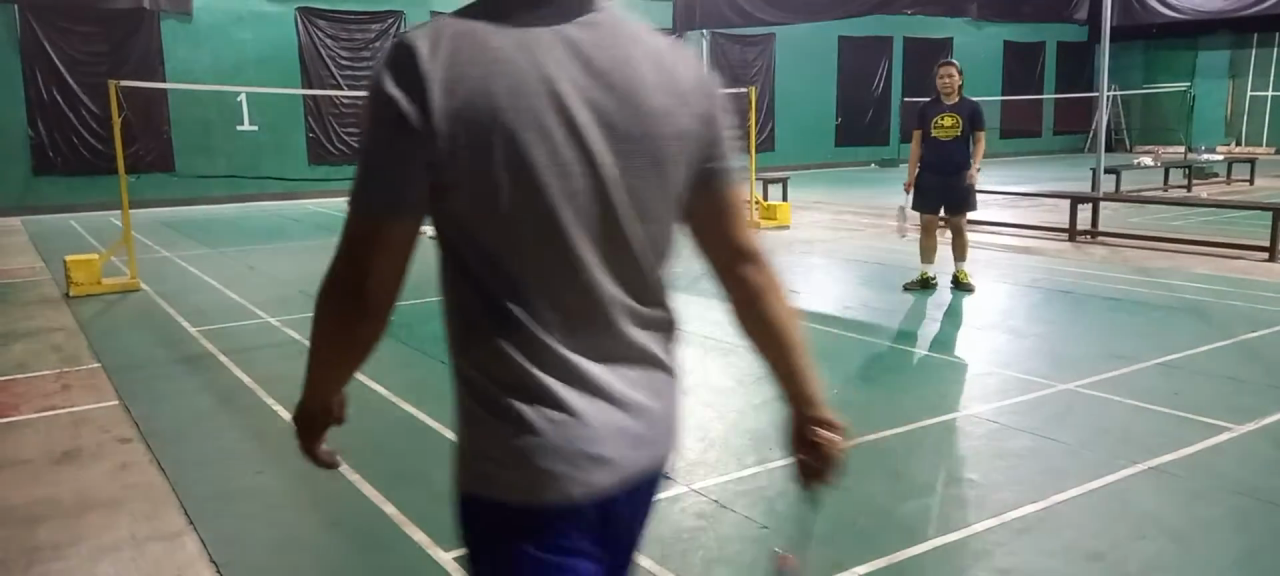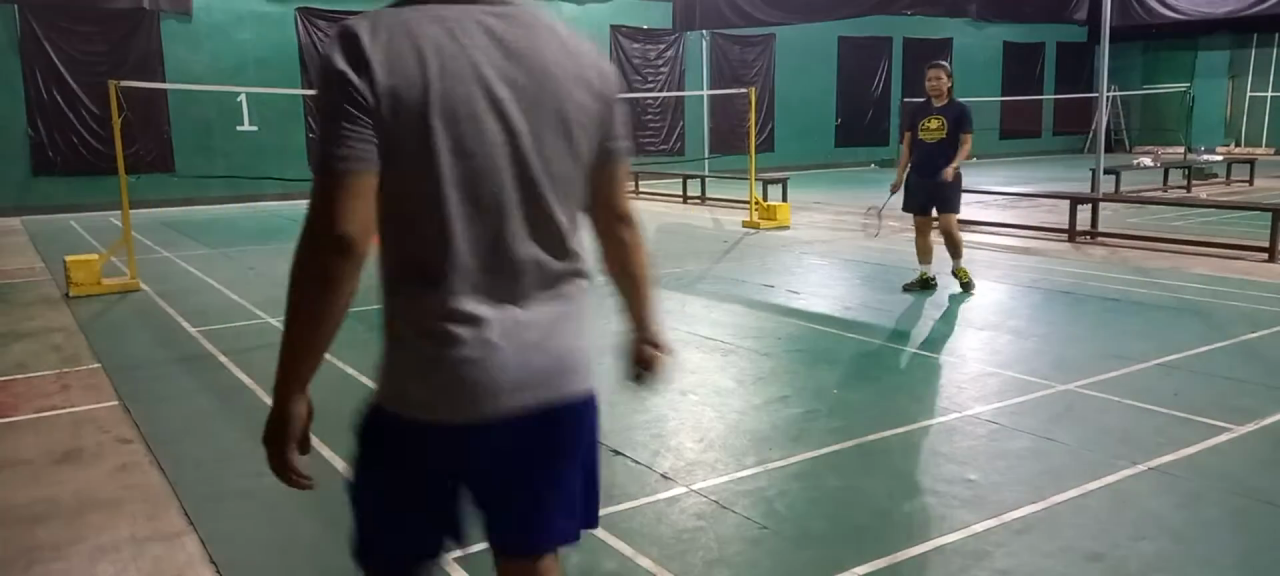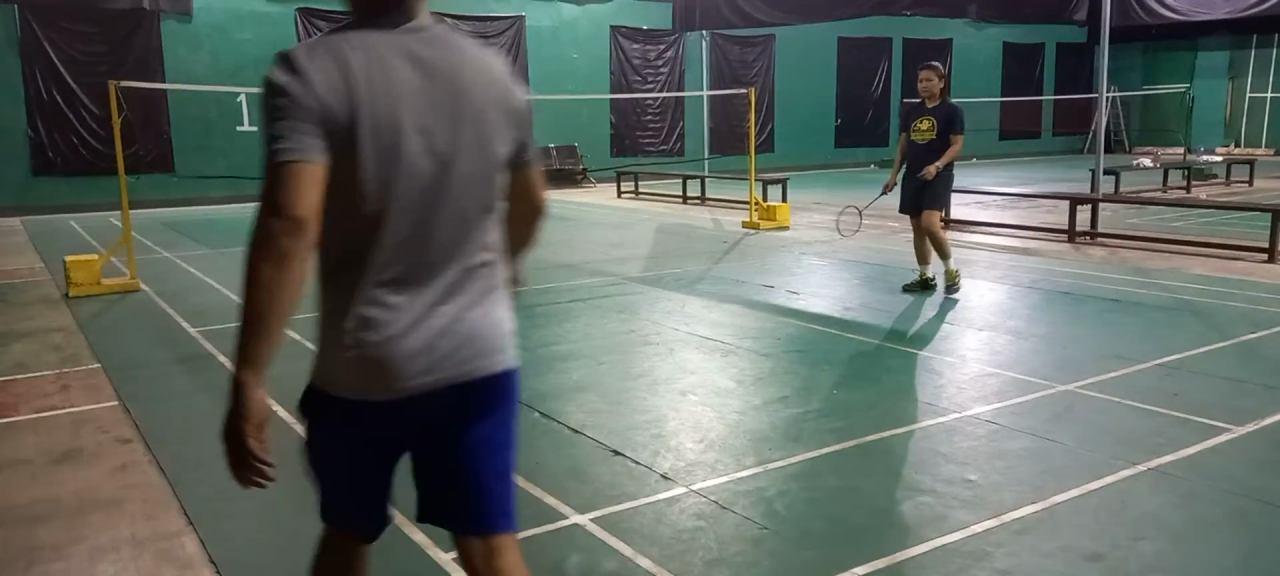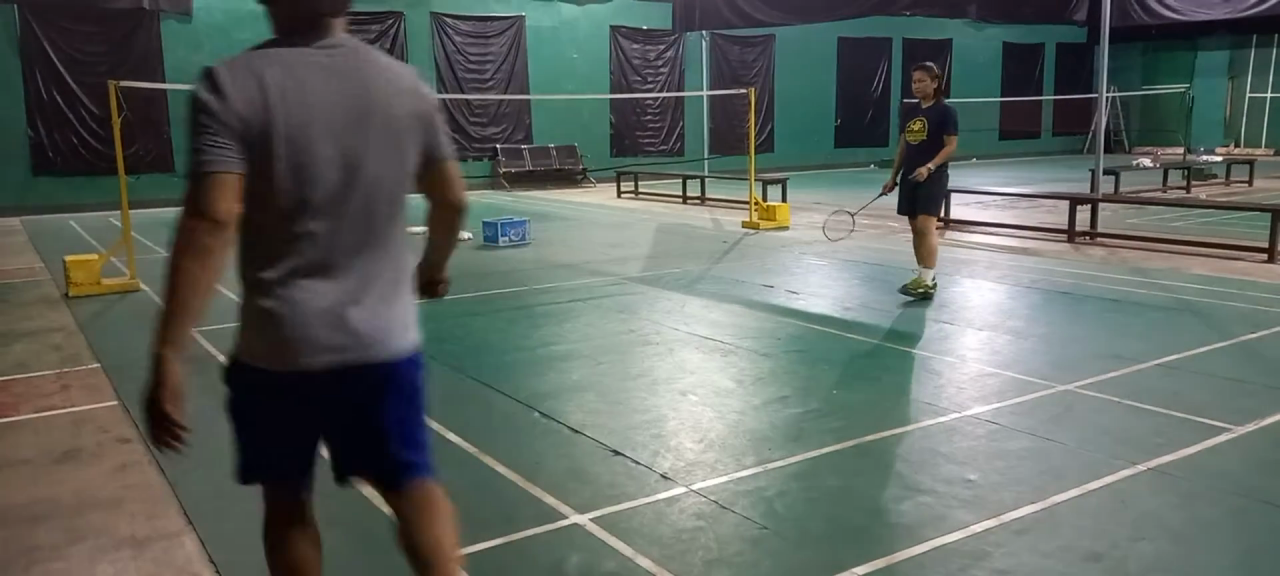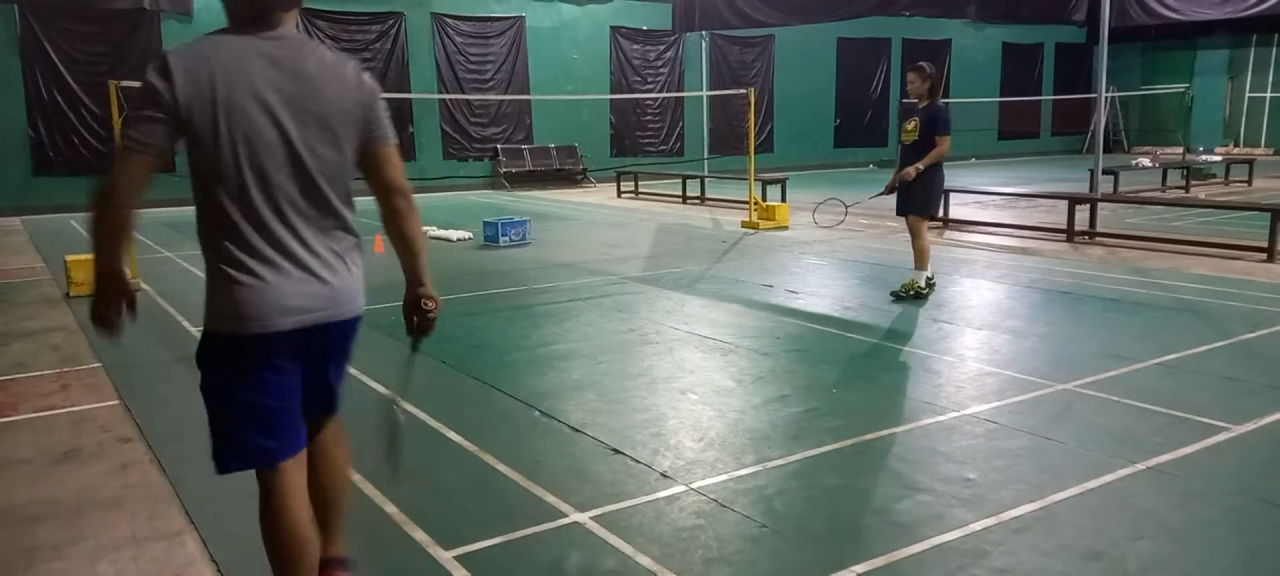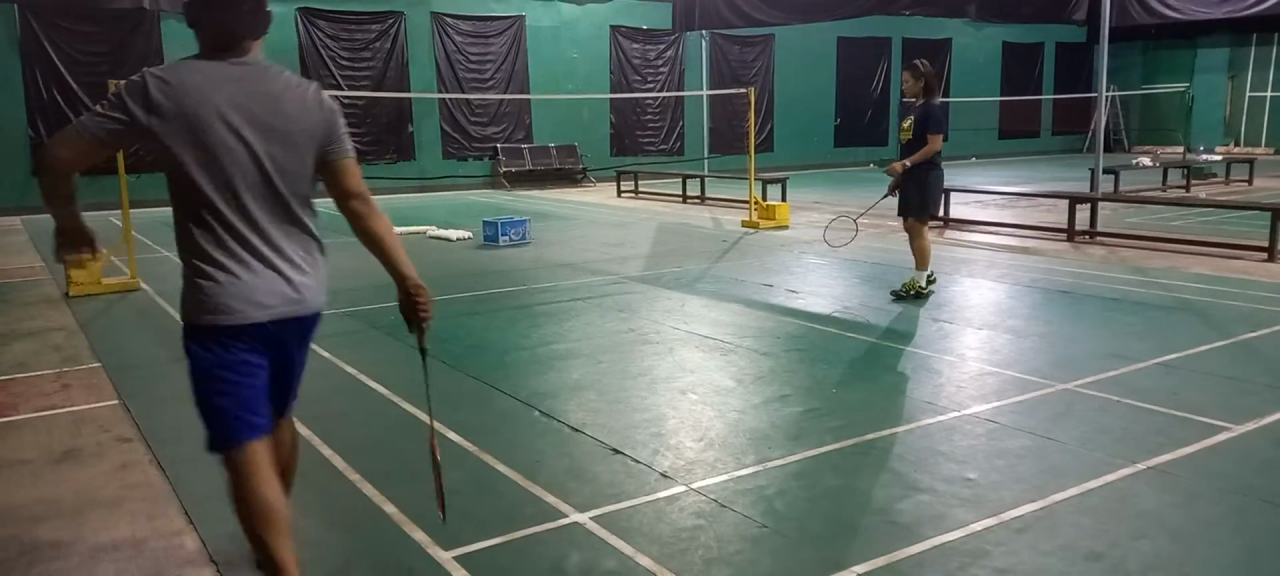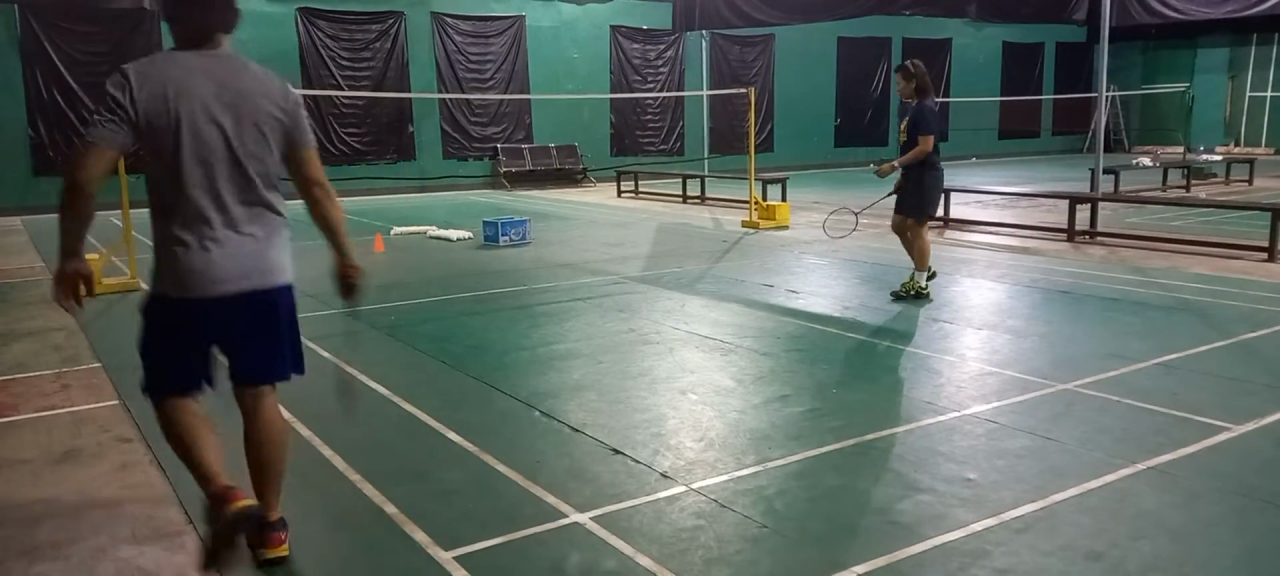
dt=0.2s
person 1, frame 1
left shoulder: (430, 62)
right shoulder: (678, 68)
left elbow: (363, 286)
right elbow: (743, 261)
left wrist: (317, 398)
right wrist: (810, 405)
left hip: (530, 460)
right hip: (642, 430)
person 1, frame 2
left shoulder: (369, 47)
right shoulder: (583, 58)
left elbow: (343, 240)
right elbow: (618, 222)
left wrist: (290, 392)
right wrist: (644, 328)
left hip: (434, 388)
right hip: (559, 374)
person 1, frame 3
left shoulder: (309, 72)
right shoulder: (493, 73)
left elbow: (291, 227)
right elbow: (530, 205)
left wrist: (248, 381)
left hip: (362, 366)
right hip: (479, 356)
left knee: (348, 530)
person 1, frame 4
left shoulder: (232, 85)
right shoulder: (406, 85)
left elbow: (211, 226)
right elbow: (451, 202)
left wrist: (167, 358)
right wrist: (434, 264)
left hip: (281, 344)
right hip: (384, 338)
left knee: (287, 497)
right knee: (412, 487)
person 1, frame 5
left shoulder: (181, 71)
right shoulder: (349, 77)
left elbow: (118, 190)
right elbow: (395, 194)
left wrist: (109, 275)
right wrist: (418, 284)
left hip: (249, 311)
right hip: (336, 300)
left knee: (281, 471)
right knee: (321, 423)
person 1, frame 6
left shoulder: (157, 90)
right shoulder: (311, 100)
left elbow: (56, 159)
right elbow: (357, 201)
left wrist: (69, 222)
right wrist: (407, 279)
left hip: (223, 307)
right hip: (300, 297)
left knee: (248, 453)
right knee: (275, 421)
person 1, frame 7
left shoulder: (138, 82)
right shoulder: (277, 91)
left elbow: (86, 178)
right elbow: (315, 186)
left wrist: (71, 256)
right wrist: (344, 257)
left hip: (188, 280)
right hip: (267, 274)
left knee: (173, 393)
right knee: (260, 398)
left ankle: (226, 497)
right ankle: (269, 524)
person 2, frame 1
left shoulder: (972, 108)
right shoulder: (926, 108)
left elbow: (979, 141)
right elbow: (916, 143)
left wrist: (975, 167)
right wrist: (911, 174)
left hip: (958, 176)
right hip: (929, 176)
left knee: (958, 225)
right knee: (927, 225)
left ankle: (960, 273)
right ankle: (927, 275)
person 2, frame 2
left shoulder: (960, 110)
right shoulder: (917, 111)
left elbow: (966, 144)
right elbow: (907, 145)
left wrist: (953, 166)
right wrist: (899, 176)
left hip: (946, 178)
right hip: (918, 177)
left knee: (948, 226)
right knee: (921, 226)
left ankle: (959, 268)
right ankle: (926, 275)
person 2, frame 3
left shoulder: (952, 111)
right shoulder: (910, 111)
left elbow: (956, 145)
right elbow: (903, 146)
left wrist: (937, 166)
right wrist: (893, 175)
left hip: (938, 176)
right hip: (913, 177)
left knee: (930, 224)
right knee: (917, 227)
left ankle: (950, 269)
right ankle: (926, 276)
person 2, frame 4
left shoulder: (945, 111)
right shoulder: (908, 111)
left elbow: (950, 146)
left wrist: (929, 167)
right wrist: (893, 176)
left hip: (933, 177)
right hip: (909, 178)
left knee: (925, 227)
right knee: (916, 229)
left ankle: (926, 283)
right ankle: (925, 277)
person 2, frame 5
left shoulder: (938, 111)
right shoulder: (909, 111)
left elbow: (943, 147)
left wrist: (918, 167)
right wrist: (895, 176)
left hip: (927, 178)
right hip: (908, 178)
left knee: (918, 227)
right knee: (914, 229)
left ankle: (919, 284)
right ankle: (926, 276)
person 2, frame 6
left shoulder: (932, 109)
right shoulder: (911, 109)
left elbow: (934, 146)
left wrist: (904, 164)
right wrist: (898, 176)
left hip: (926, 176)
right hip: (910, 177)
left knee: (918, 227)
right knee: (910, 228)
left ankle: (920, 285)
right ankle: (926, 274)
person 2, frame 7
left shoulder: (925, 109)
right shoulder: (915, 108)
left elbow: (925, 147)
left wrist: (895, 165)
right wrist: (902, 176)
left hip: (925, 177)
right hip: (913, 177)
left knee: (917, 228)
right knee: (899, 226)
left ankle: (920, 285)
right ankle: (923, 270)
